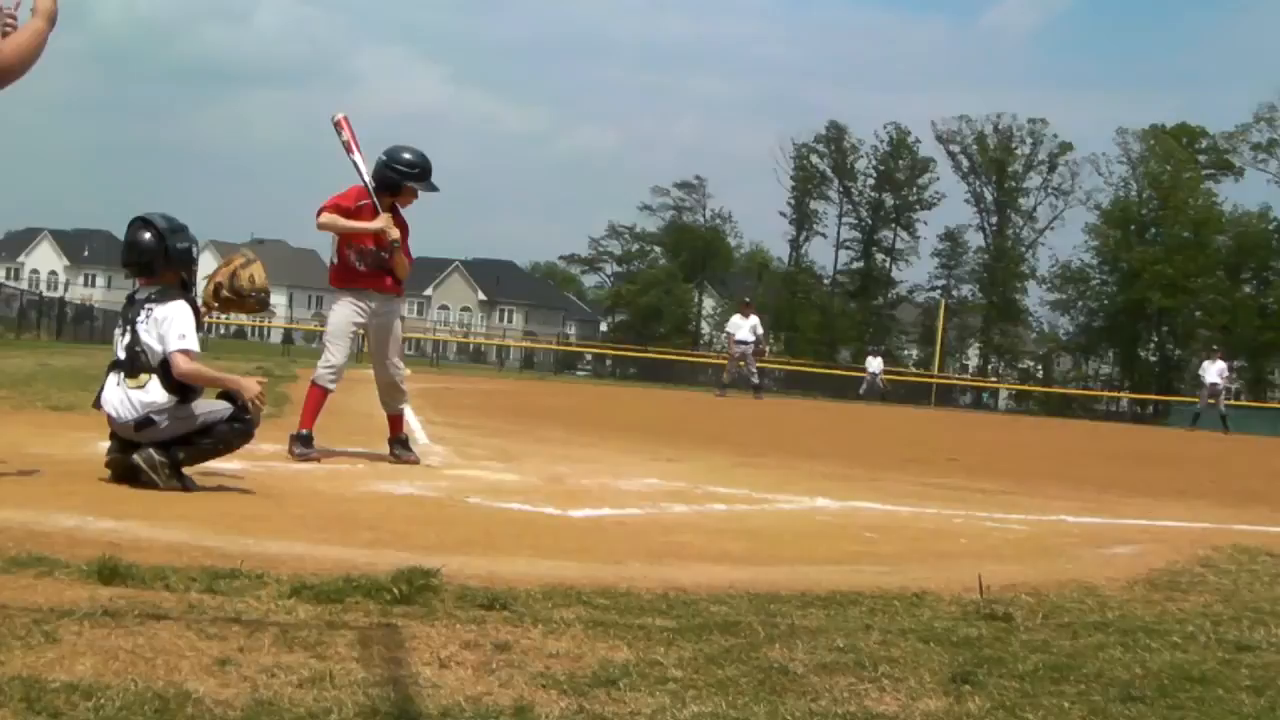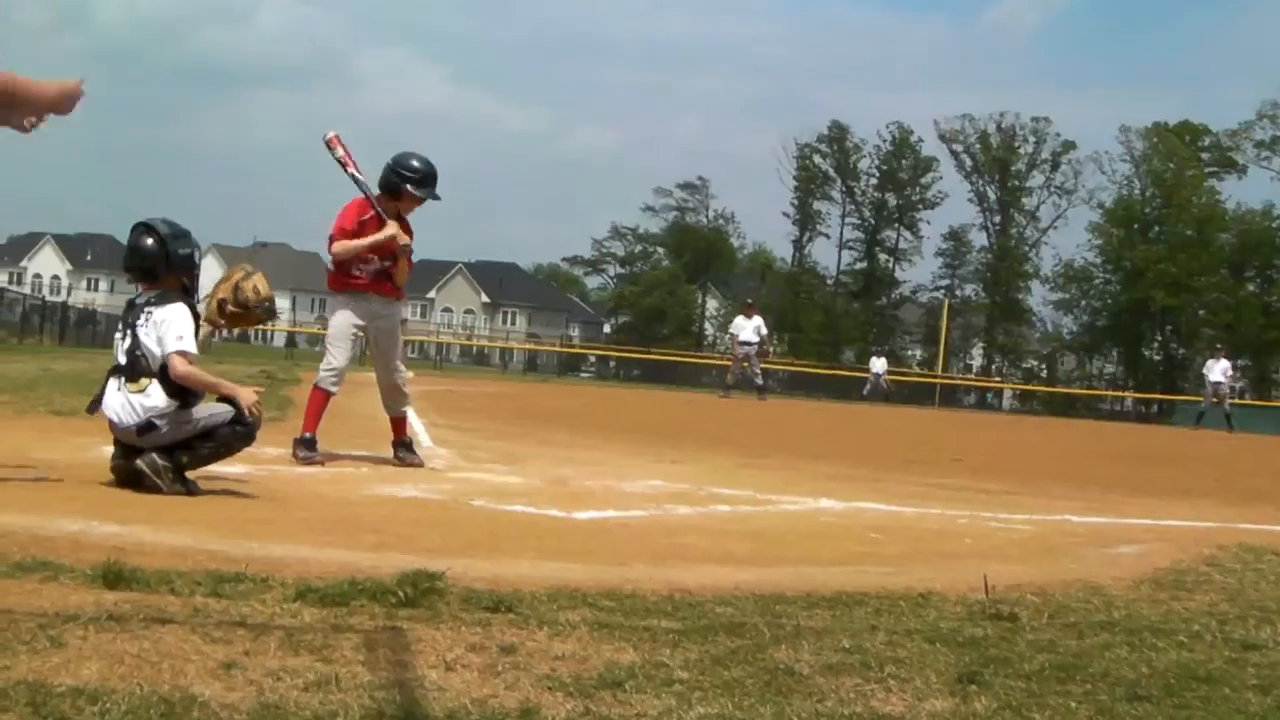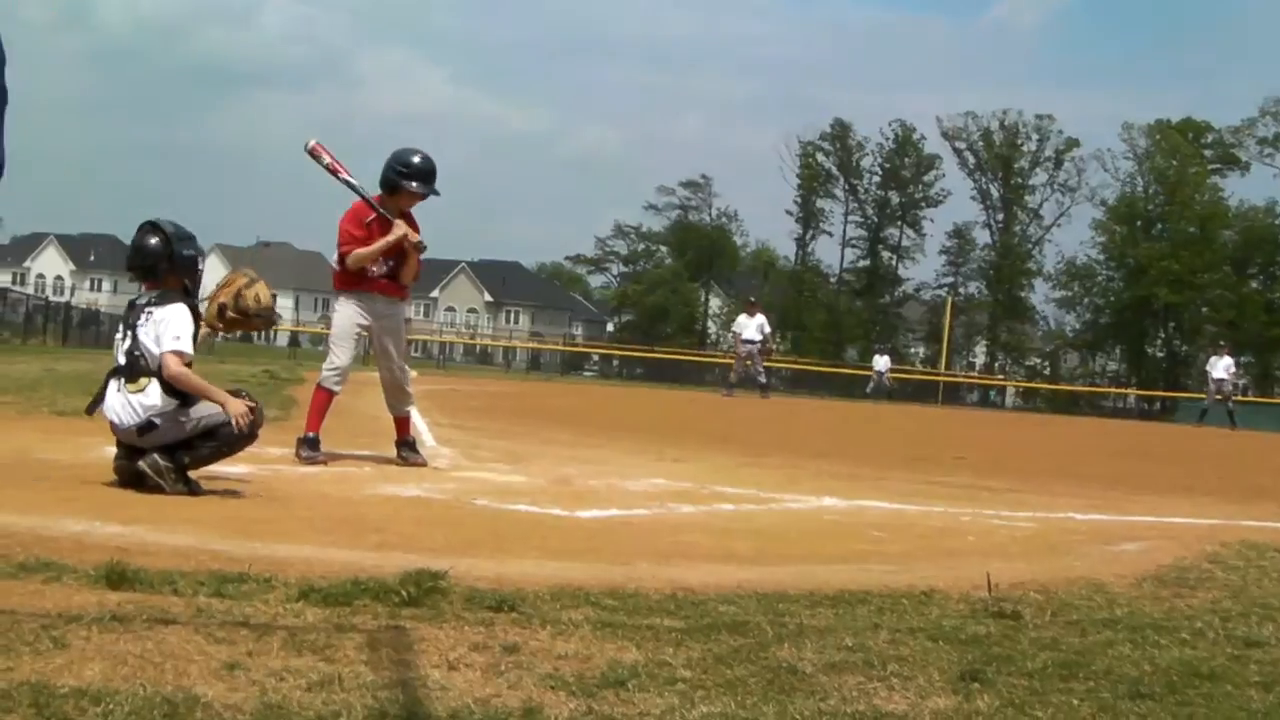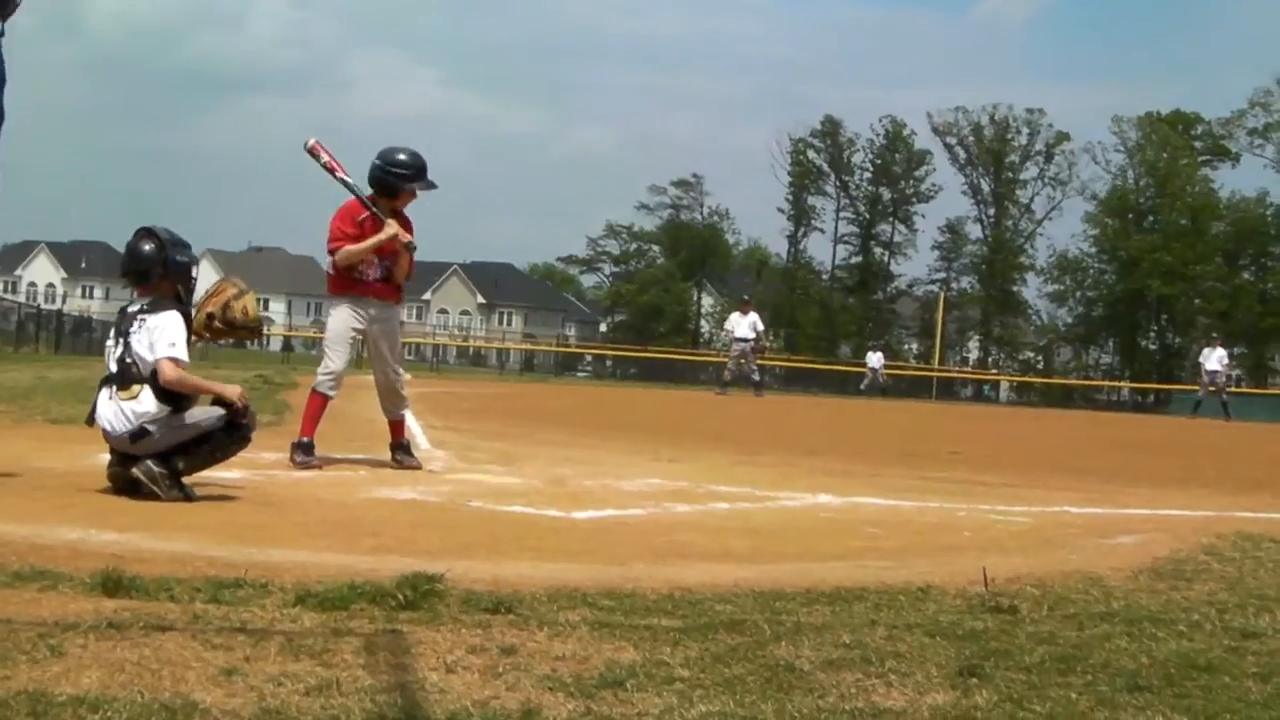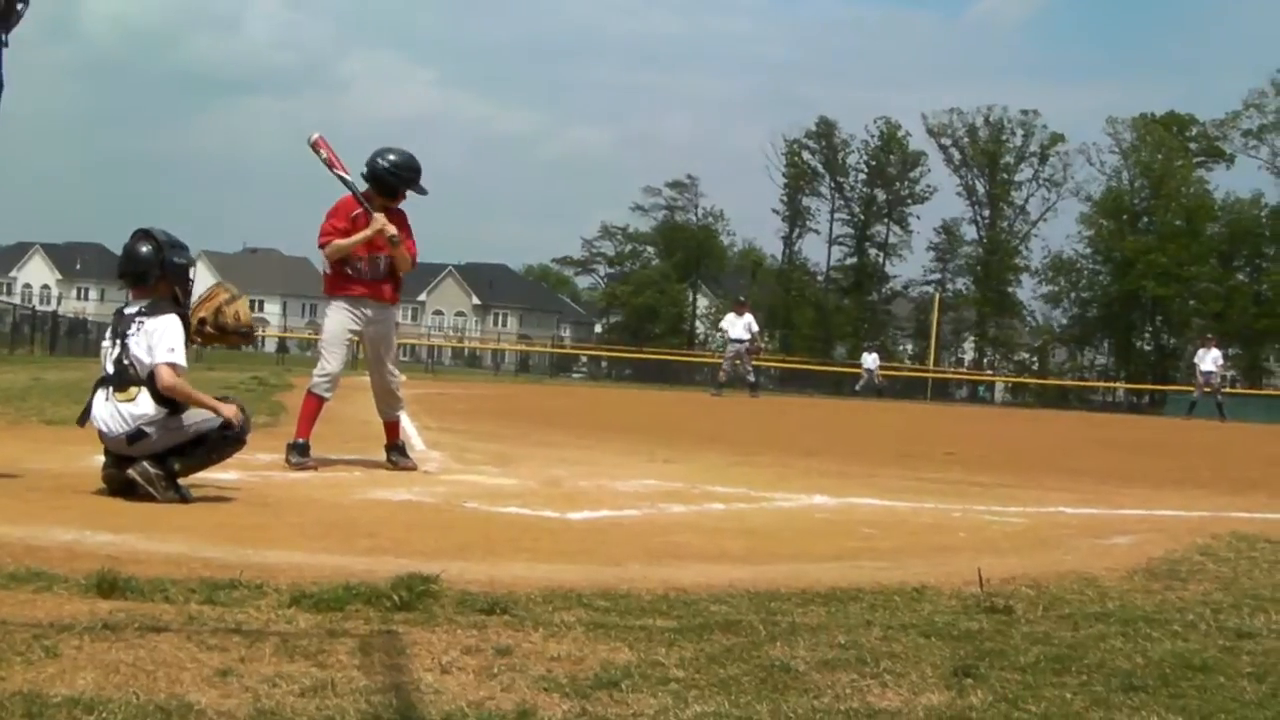
dt=0.2s
person 1, frame 1
left shoulder: (398, 222)
right shoulder: (357, 198)
left elbow: (403, 273)
right elbow: (323, 220)
left wrist: (395, 246)
right wrist: (370, 226)
left hip: (387, 302)
right hip: (350, 296)
left knee: (392, 372)
right knee: (332, 362)
left ankle: (398, 440)
right ankle: (302, 436)
person 1, frame 2
left shoulder: (403, 227)
right shoulder: (359, 209)
left elbow: (399, 280)
right elbow: (337, 250)
left wrist: (403, 253)
right wrist: (380, 237)
left hip: (386, 305)
right hip: (350, 299)
left knee: (393, 374)
right knee: (334, 365)
left ankle: (401, 443)
right ankle: (306, 440)
person 1, frame 3
left shoulder: (409, 225)
right shoulder: (361, 211)
left elbow: (406, 280)
right elbow: (351, 261)
left wrist: (413, 251)
right wrist: (391, 239)
left hip: (390, 305)
right hip: (355, 299)
left knee: (397, 373)
right knee: (338, 365)
left ankle: (405, 443)
right ankle: (309, 439)
person 1, frame 4
left shoulder: (402, 222)
right shoulder: (353, 210)
left elbow: (400, 278)
right elbow: (339, 256)
left wrist: (404, 249)
right wrist: (381, 238)
left hip: (386, 308)
right hip: (349, 302)
left knee: (392, 377)
right knee: (332, 369)
left ankle: (399, 446)
right ankle: (303, 444)
person 1, frame 5
left shoulder: (397, 218)
right shoulder: (348, 206)
left elbow: (406, 267)
right elbow: (328, 250)
left wrist: (393, 240)
right wrist: (369, 231)
left hip: (383, 308)
right hip: (345, 303)
left knee: (387, 378)
right knee: (328, 370)
left ankle: (395, 447)
right ankle: (299, 445)
person 2, frame 1
left shoulder: (134, 302)
right shoulder: (175, 306)
right elbow: (183, 367)
right wrist: (239, 383)
left hip: (118, 414)
right hip: (148, 417)
right knee: (245, 416)
left ankle: (125, 450)
right ankle: (161, 458)
person 2, frame 2
left shoulder: (134, 307)
right shoulder: (175, 308)
right elbow: (180, 369)
right wrist: (236, 390)
left hip: (120, 419)
right hip: (149, 422)
right knee: (245, 419)
left ankle: (129, 455)
right ankle: (165, 463)
person 2, frame 3
left shoulder: (135, 307)
right shoulder: (174, 308)
right elbow: (173, 369)
right wrist: (225, 399)
left hip: (121, 420)
right hip: (149, 421)
right knee: (247, 416)
left ankle: (131, 456)
right ankle: (167, 464)
person 2, frame 4
left shoulder: (126, 315)
right shoulder: (167, 316)
right elbow: (169, 375)
left wrist: (194, 332)
right wrist: (221, 389)
left hip: (114, 428)
right hip: (142, 429)
right knee: (240, 418)
left ankle: (126, 463)
right ankle: (161, 470)
person 2, frame 5
left shoulder: (121, 317)
right shoulder: (166, 319)
right elbow: (167, 380)
left wrist: (187, 336)
right wrist: (217, 406)
left hip: (109, 429)
right hip: (139, 430)
right knee: (235, 423)
left ankle: (122, 465)
right ankle: (157, 471)
